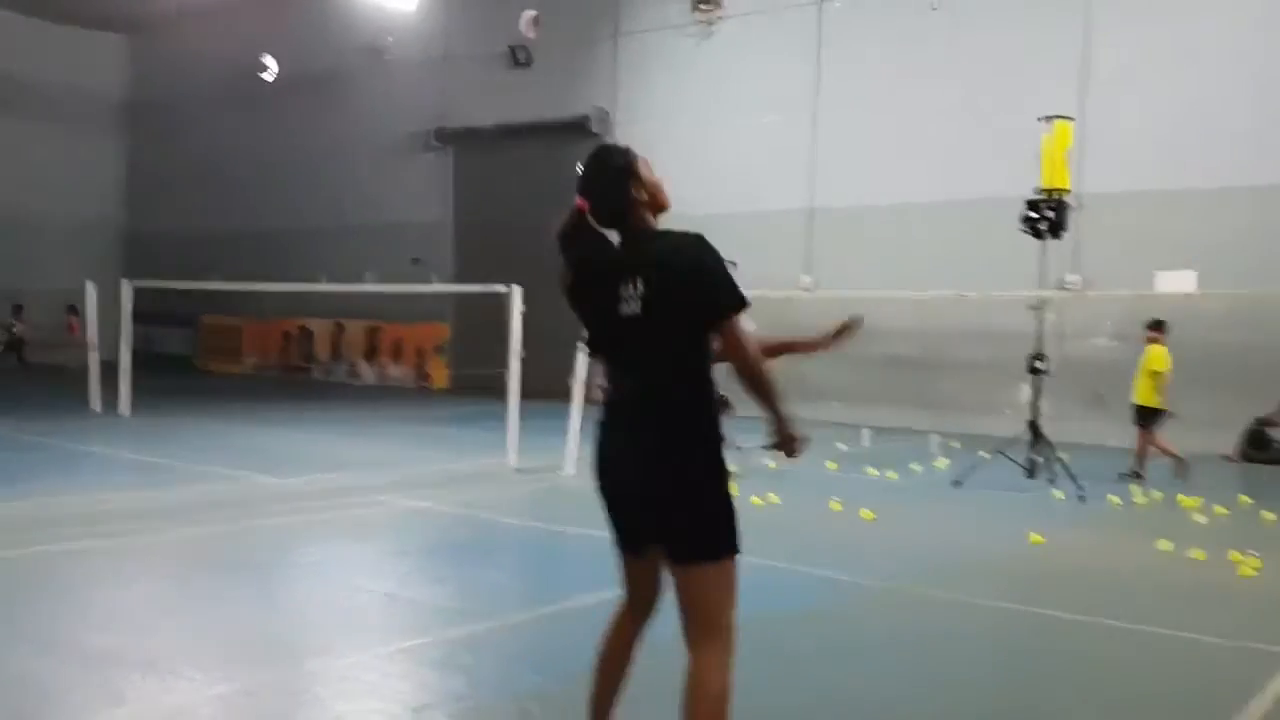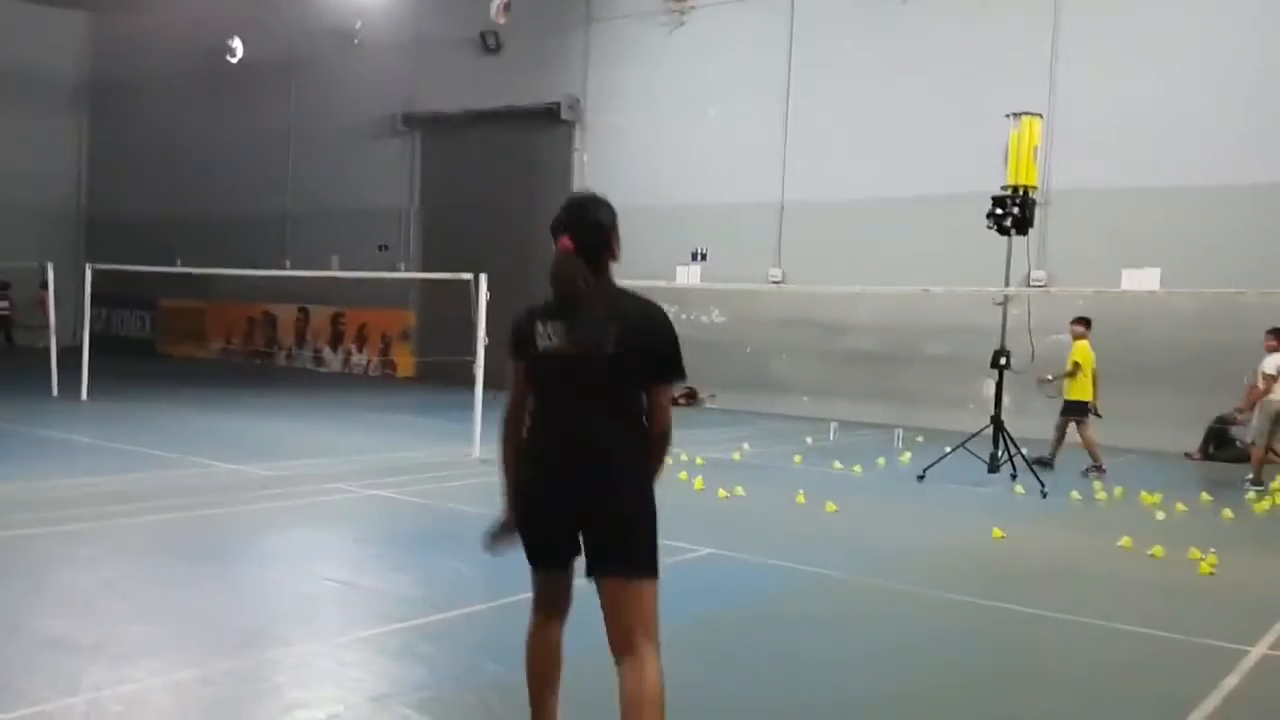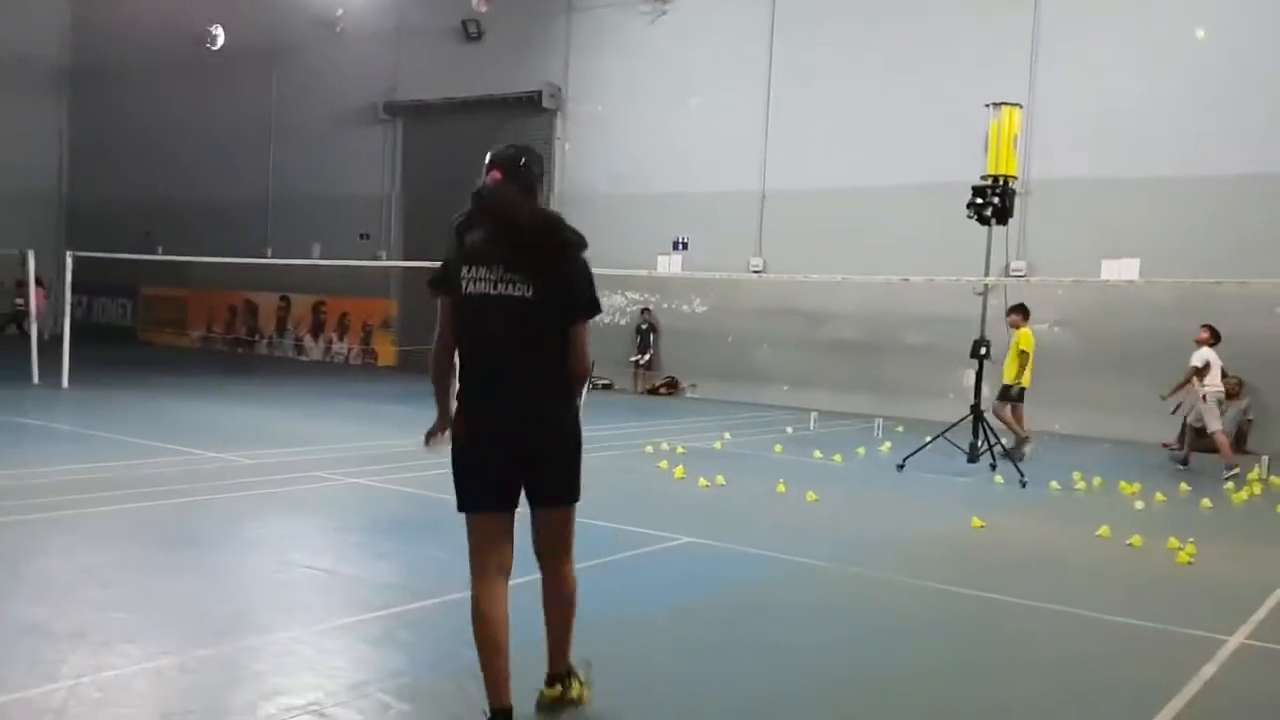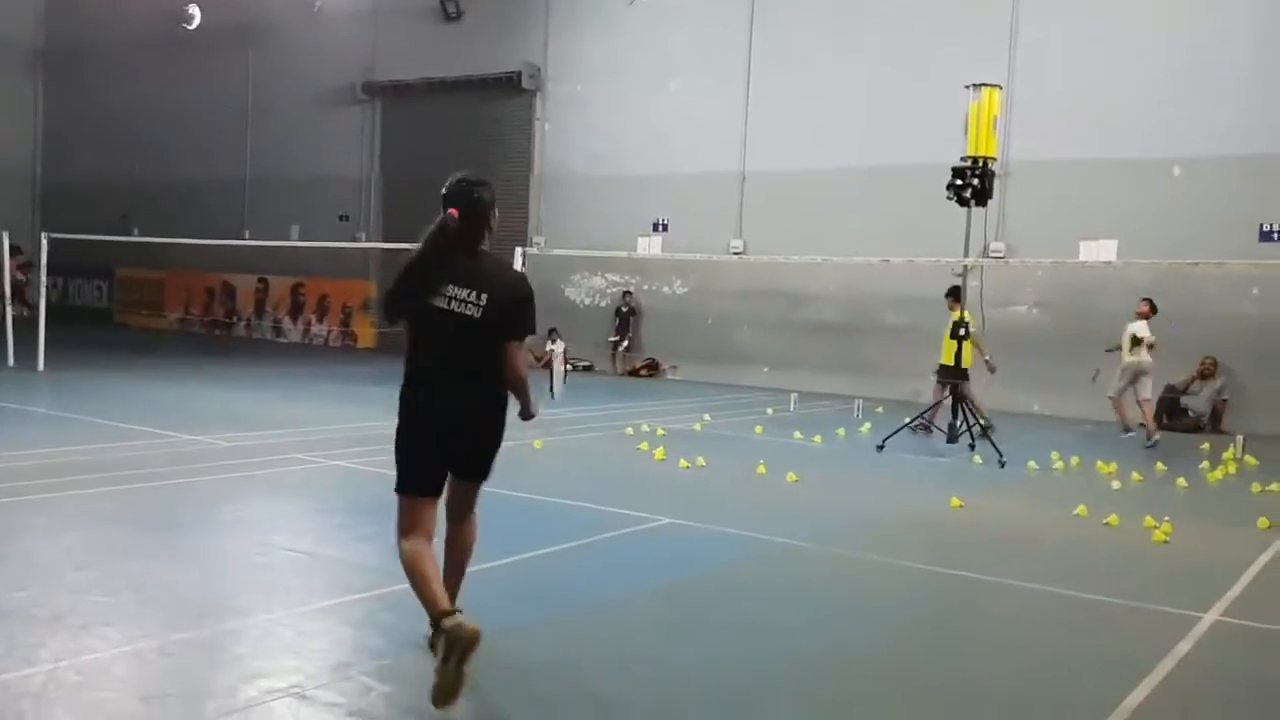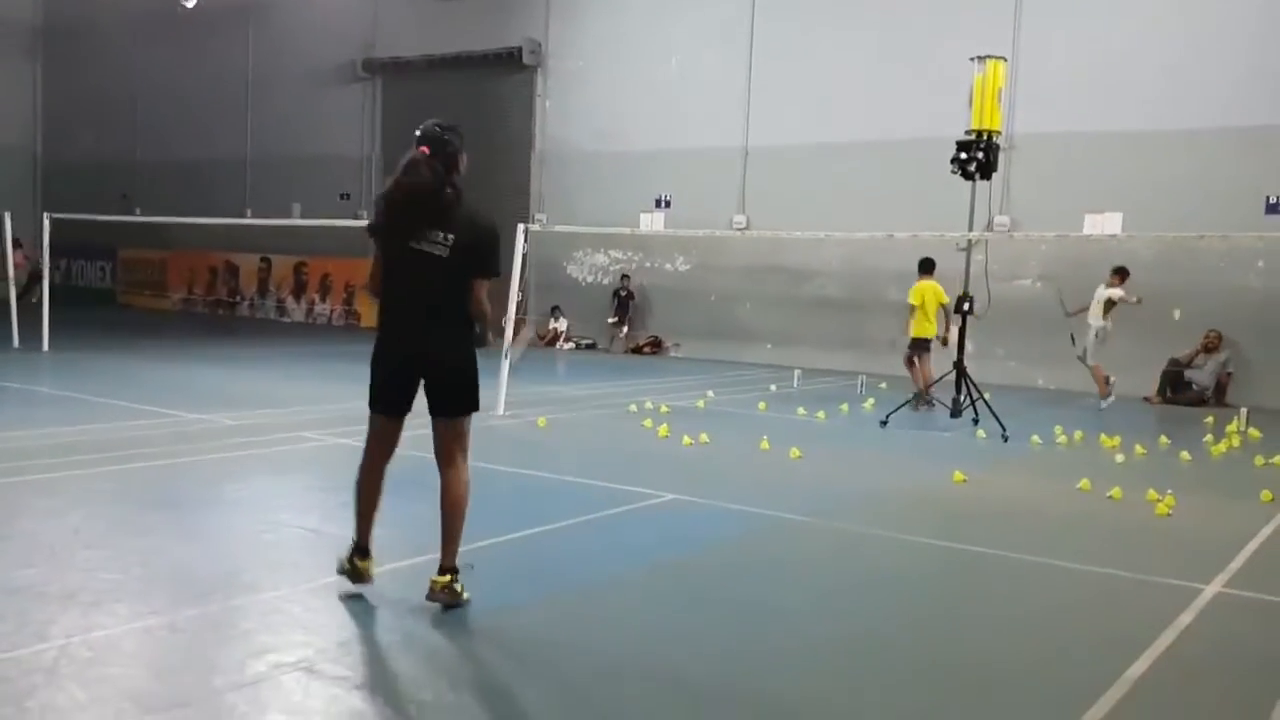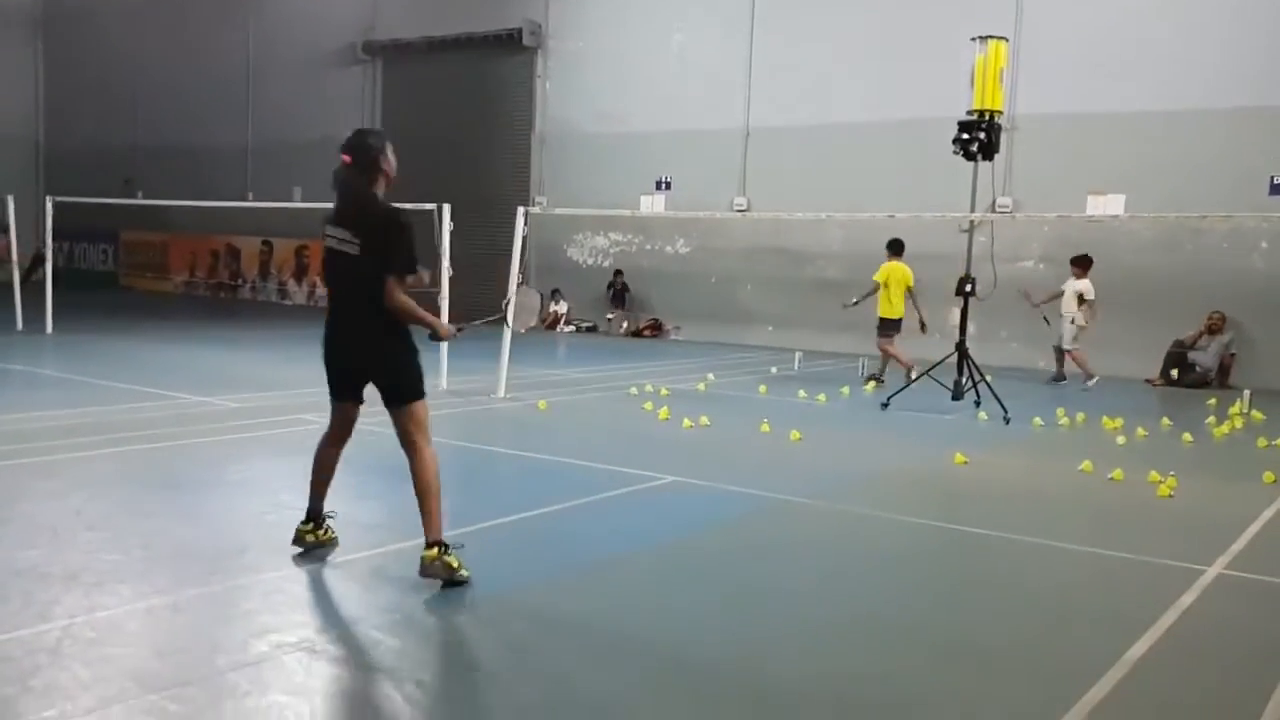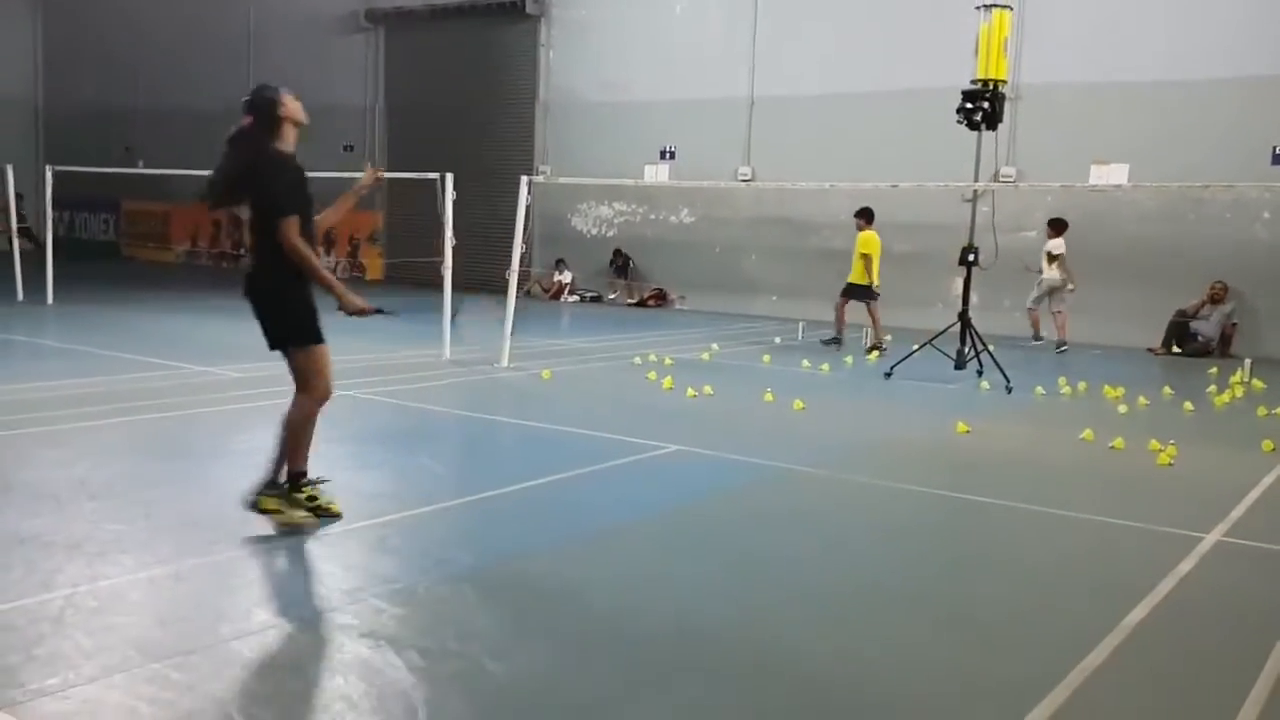
dt=0.3s
person 1, frame 1
left shoulder: (602, 268)
right shoulder: (685, 253)
right elbow: (740, 353)
right wrist: (780, 419)
left hip: (619, 455)
right hip: (682, 458)
left knee: (635, 604)
right knee: (710, 640)
person 1, frame 2
left shoulder: (536, 320)
right shoulder: (646, 320)
left elbow: (517, 417)
right elbow: (660, 425)
left wrist: (515, 503)
right wrist: (641, 483)
left hip: (544, 486)
right hip: (618, 483)
left knee: (548, 611)
right knee: (638, 652)
person 1, frame 3
left shoulder: (463, 257)
right shoulder: (564, 259)
left elbow: (443, 350)
right elbow: (579, 362)
left wrist: (445, 412)
left hip: (480, 427)
right hip: (549, 425)
left knee: (489, 572)
right knee: (556, 561)
person 1, frame 4
left shoulder: (423, 269)
right shoulder: (510, 283)
left elbow: (411, 340)
right elbow: (513, 368)
right wrist: (526, 402)
left hip: (423, 415)
right hip: (480, 418)
left knee: (415, 538)
right knee: (462, 515)
left ankle: (450, 622)
right ankle: (449, 615)
person 1, frame 5
left shoulder: (394, 212)
right shoulder: (477, 227)
left elbow: (375, 286)
right elbow: (478, 305)
right wrist: (482, 332)
left hip: (395, 347)
right hip: (452, 352)
left knee: (377, 454)
right knee: (453, 461)
left ankle: (362, 556)
right ankle: (446, 575)
person 1, frame 6
left shoulder: (339, 214)
right shoulder: (389, 220)
right elbow: (391, 298)
right wrist: (433, 324)
left hip: (339, 340)
right hip: (381, 341)
left knee: (339, 428)
right knee: (419, 443)
left ankle: (312, 523)
right ankle: (436, 549)
person 1, frame 7
left shoulder: (263, 164)
right shoulder: (282, 166)
left elbow: (312, 226)
right elbow: (292, 242)
left wrist: (358, 191)
right wrist: (340, 291)
left hip: (270, 286)
right hip: (284, 286)
left knee: (312, 387)
right knee: (316, 388)
left ankle: (295, 484)
right ankle: (275, 487)
